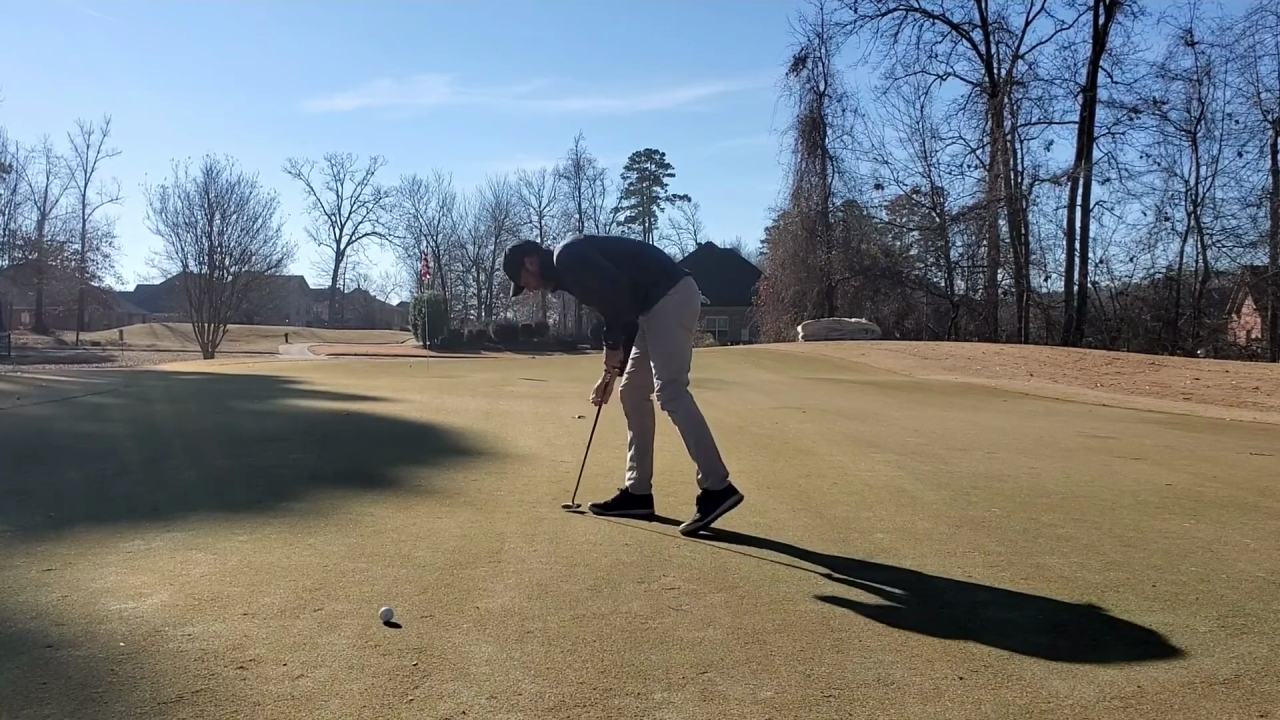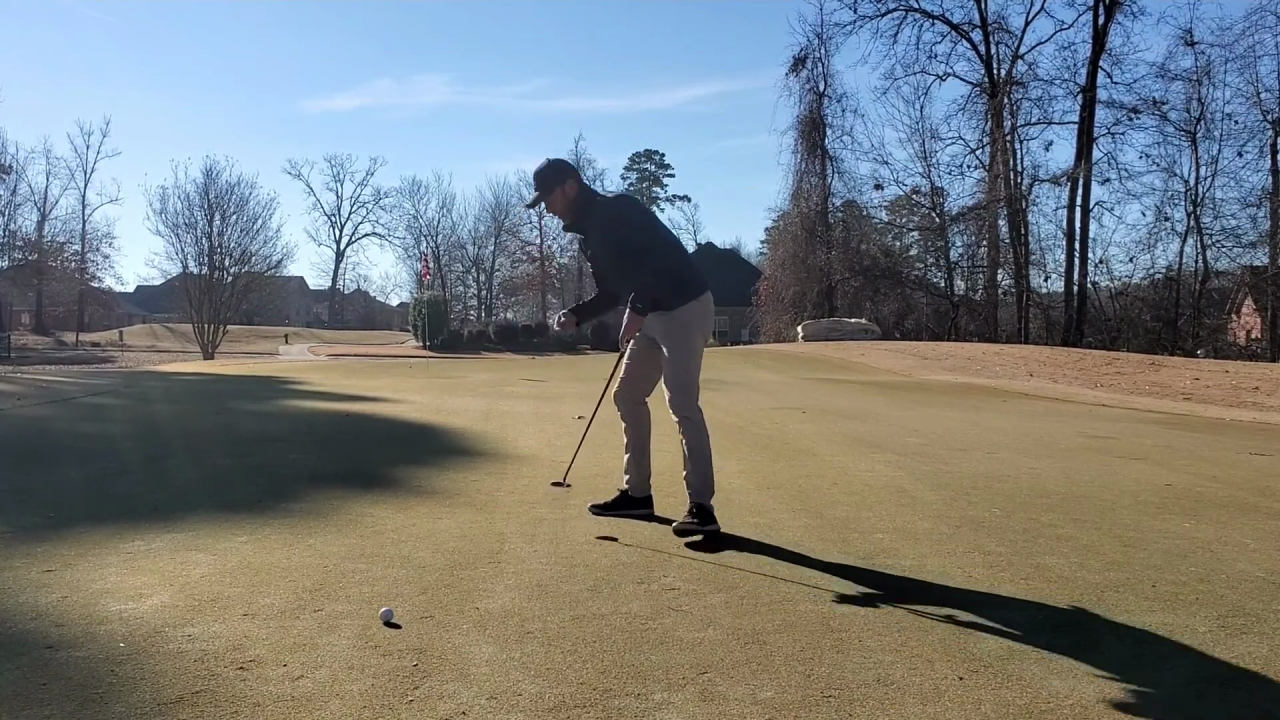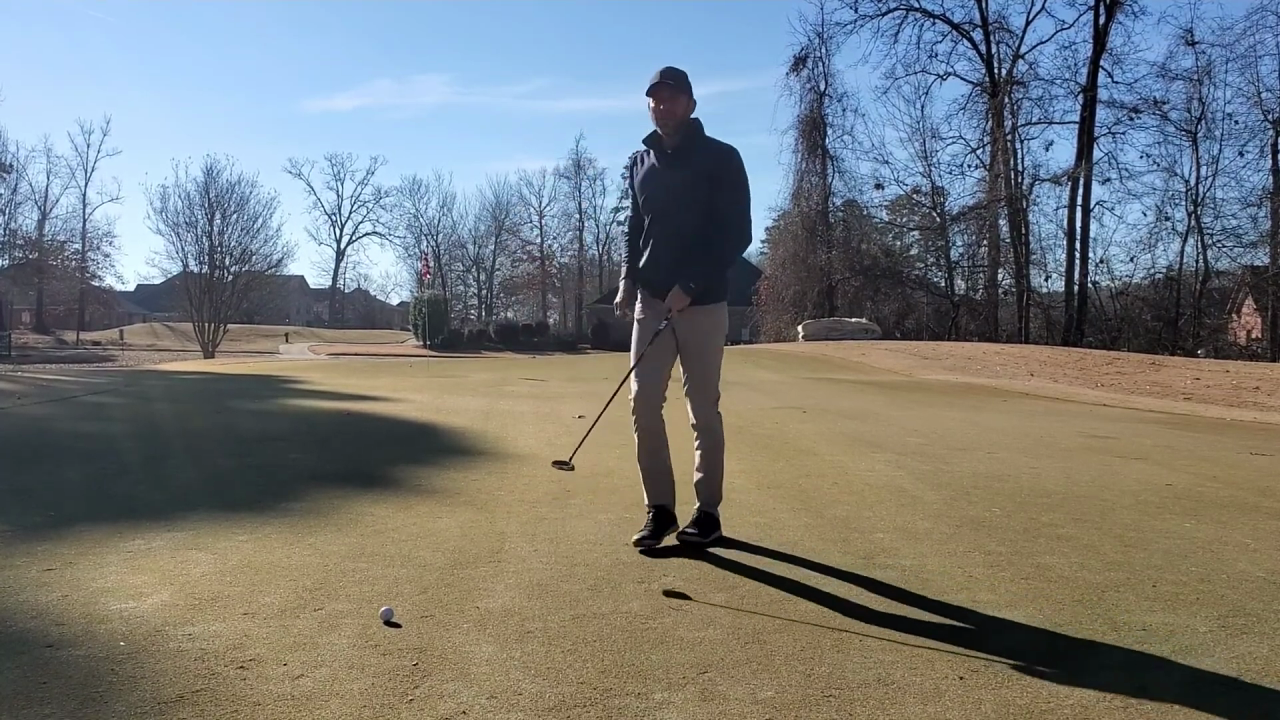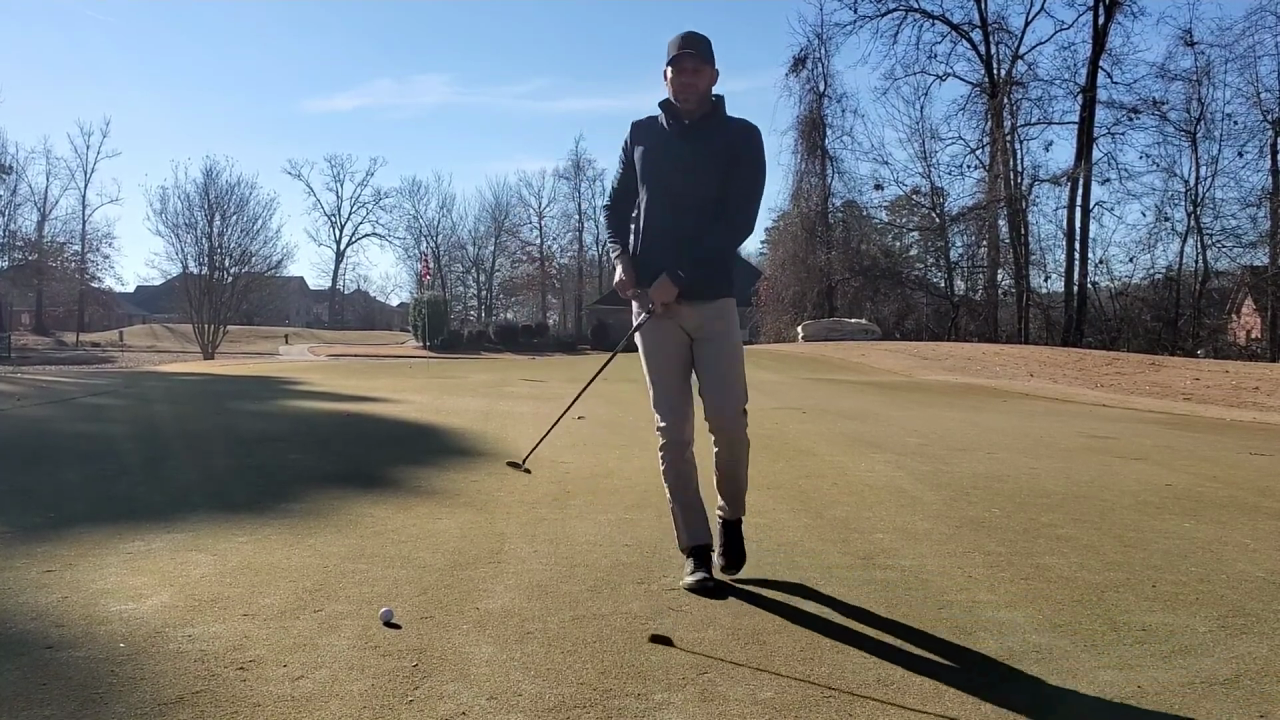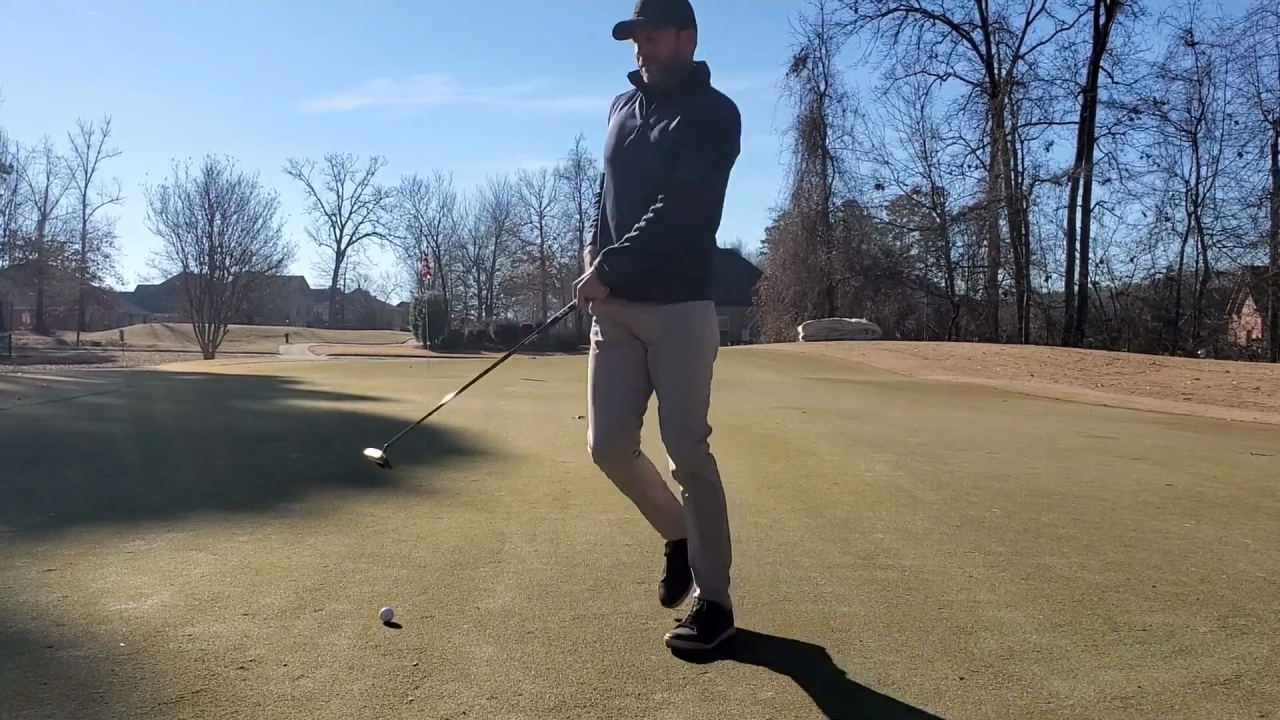
dt=0.5s
person 1, frame 1
left shoulder: (567, 256)
right shoulder: (568, 272)
left elbow: (617, 288)
right elbow: (620, 313)
left wrist: (612, 346)
right wrist: (613, 370)
left hip: (671, 296)
right hip: (658, 305)
left knee: (671, 392)
right knee: (632, 393)
left ankle: (717, 488)
right ankle: (638, 492)
person 1, frame 2
left shoulder: (618, 209)
right shoulder: (588, 231)
left elbow: (665, 258)
right elbow: (610, 292)
left wrist: (638, 308)
right wrist: (575, 315)
left hip: (686, 306)
right hip: (653, 313)
left knee: (681, 398)
right knee: (627, 394)
left ankle: (702, 505)
right ankle: (637, 493)
person 1, frame 3
left shoulder: (721, 159)
right shoulder: (640, 163)
left elbow: (736, 235)
left wrist: (689, 286)
right wrist: (627, 279)
left hip: (705, 303)
right hip: (651, 300)
left knee: (704, 411)
right knee: (645, 402)
left ankle: (707, 510)
right ankle: (660, 511)
person 1, frame 4
left shoulder: (740, 137)
right shoulder: (640, 135)
left elbow: (739, 222)
right elbow: (616, 206)
left wrist: (679, 277)
right wrist: (622, 259)
left hip: (712, 301)
right hip: (653, 303)
left knee: (729, 420)
right knee: (673, 430)
left ankle: (731, 517)
right ankle: (697, 549)
person 1, frame 5
left shoulder: (713, 113)
right shoulder: (624, 107)
left elbow: (681, 209)
left wrist: (607, 269)
right wrist: (593, 261)
left hip: (680, 306)
right hip: (615, 307)
left knee: (687, 450)
right knee: (609, 445)
left ankle: (715, 599)
right ankle: (680, 535)
